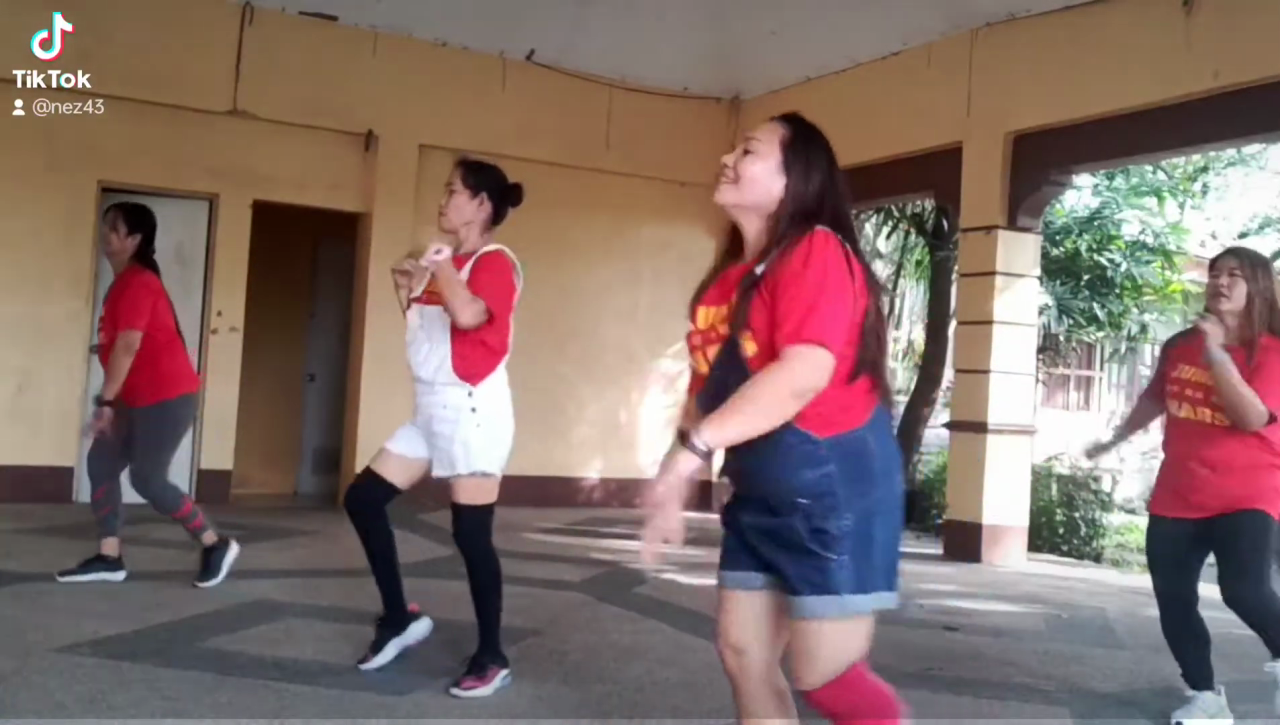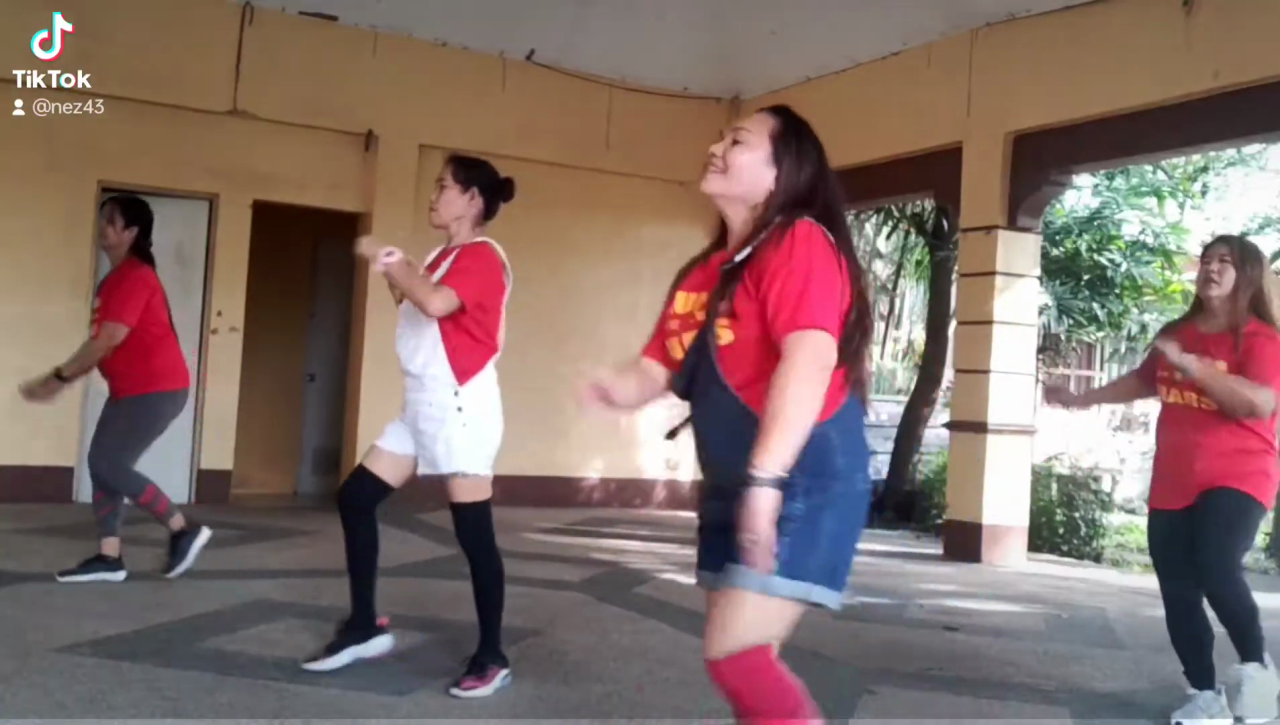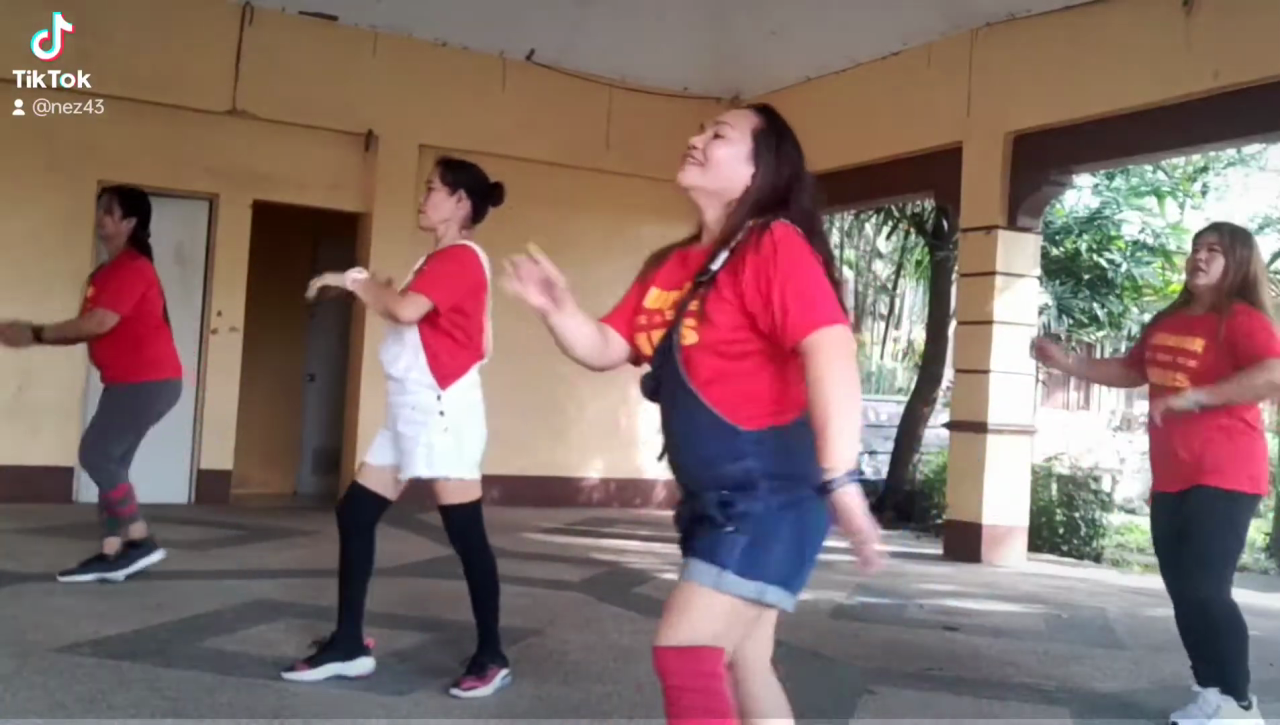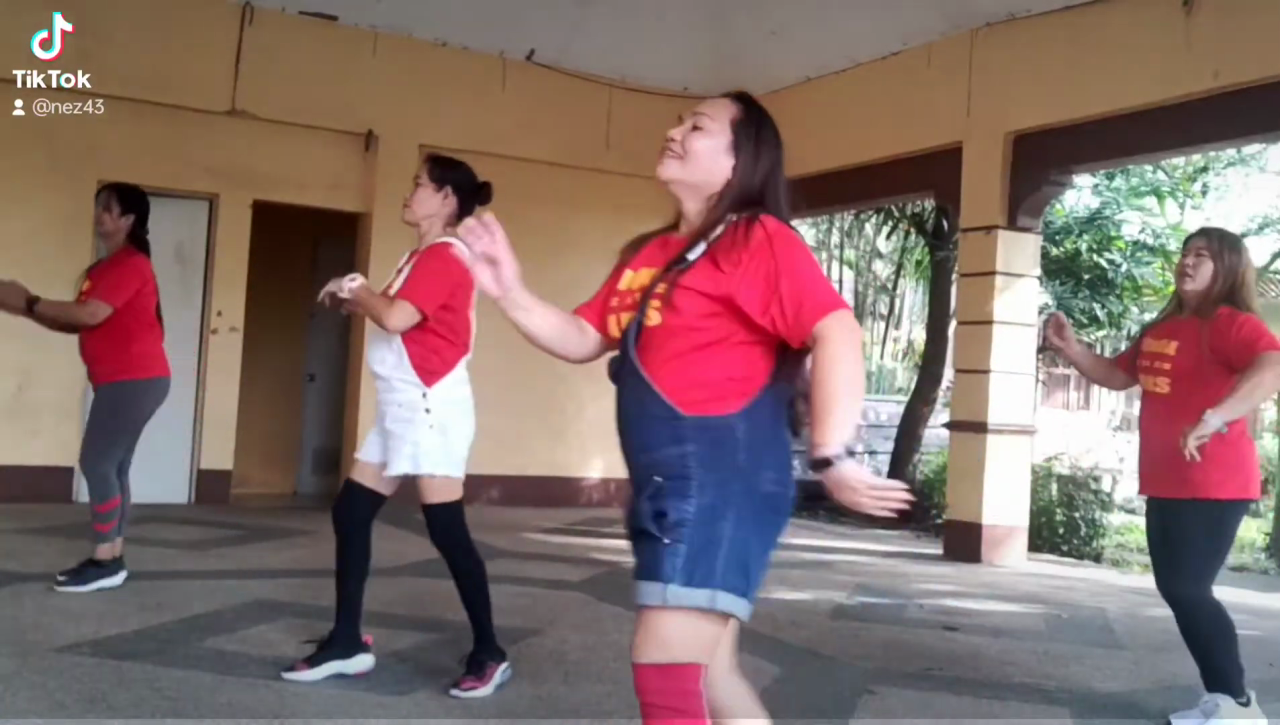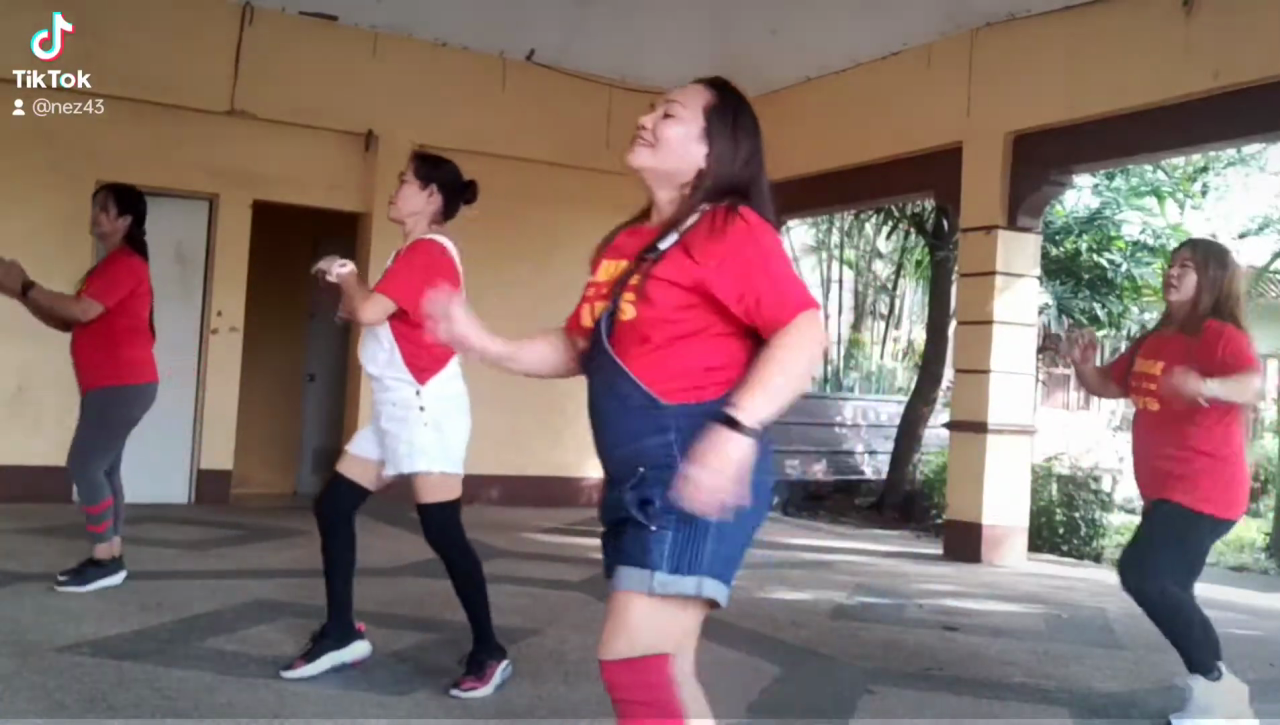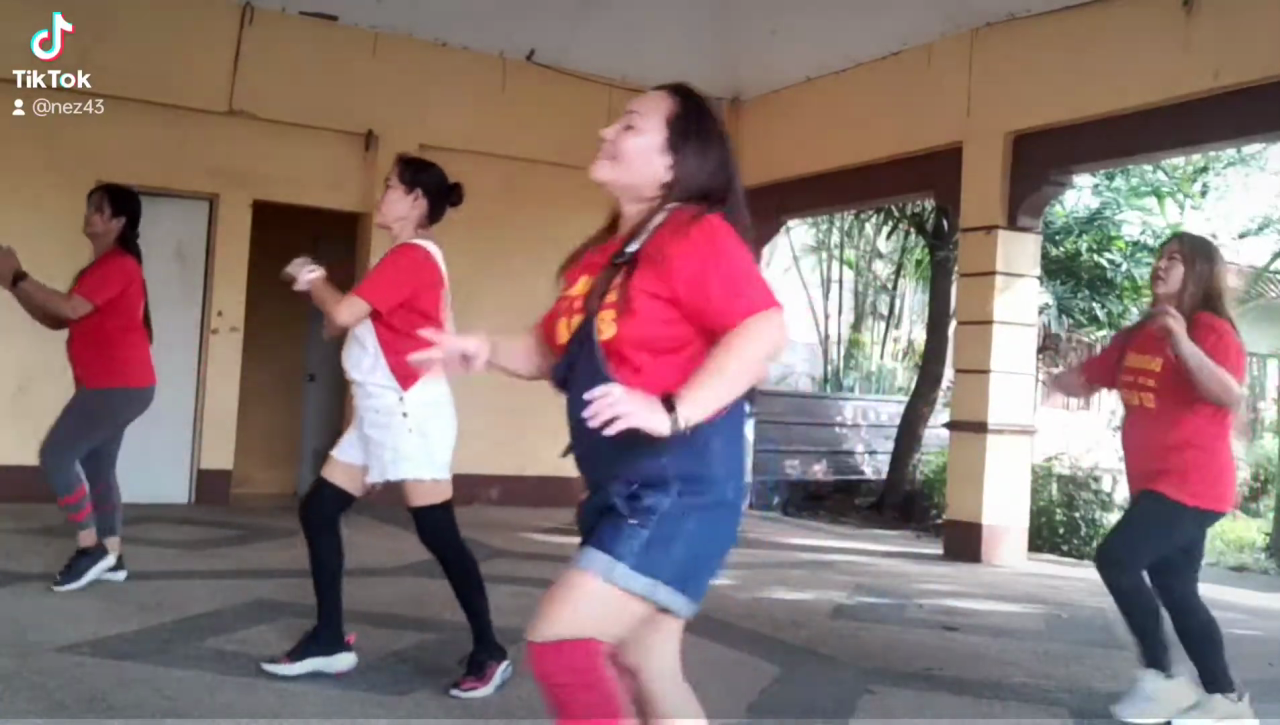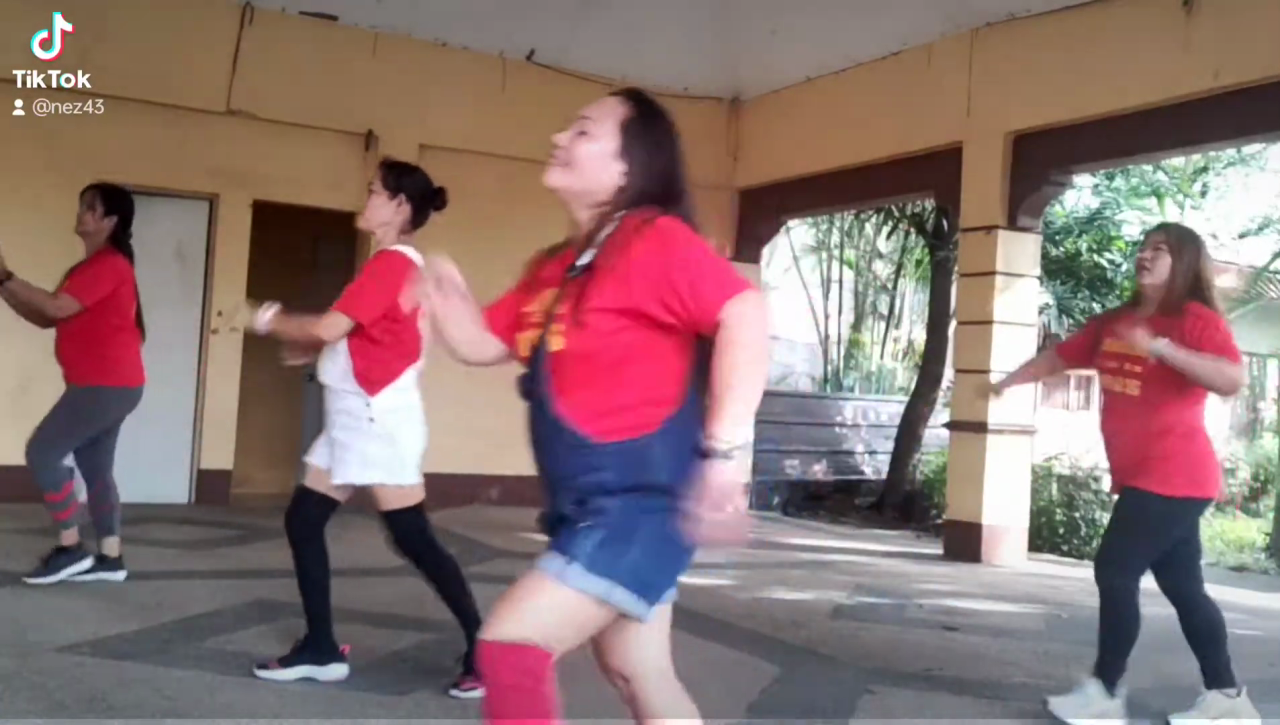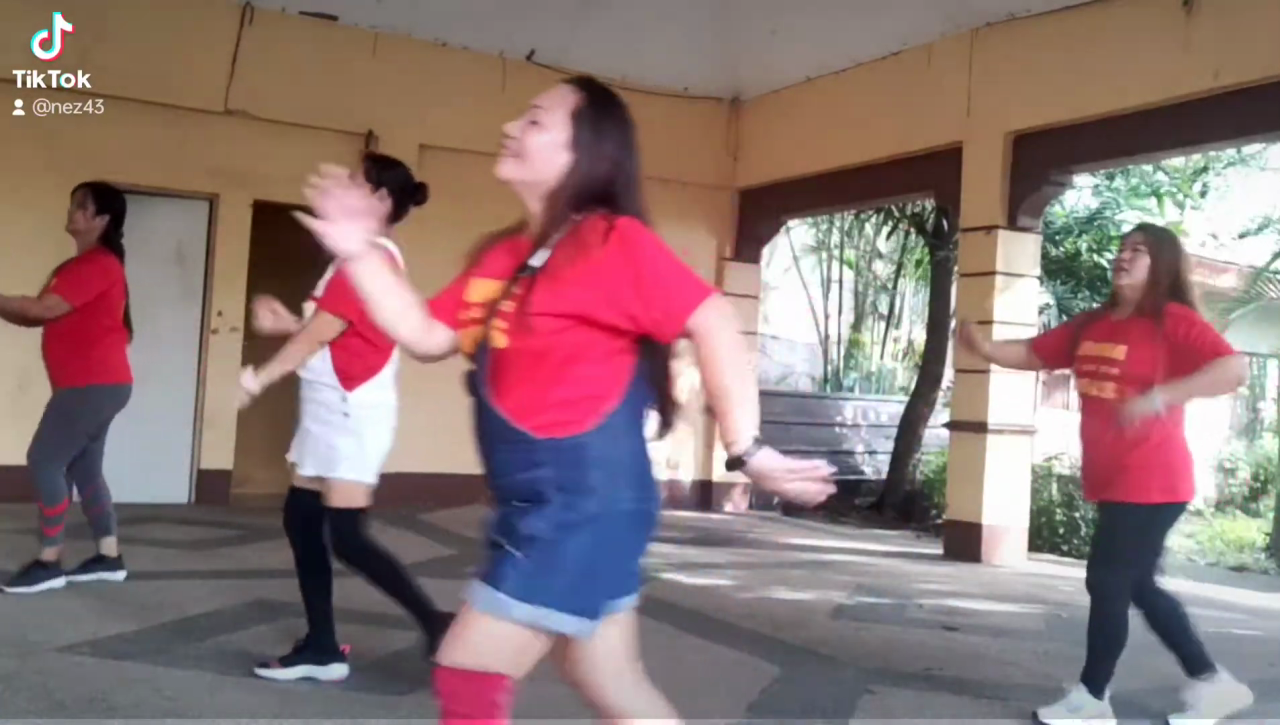
dt=0.1s
person 1, frame 1
left shoulder: (817, 252)
right shoulder: (723, 281)
left elbow: (804, 374)
right elbow: (707, 385)
left wrist: (693, 449)
right wrist: (674, 492)
left hip: (839, 495)
right hip: (762, 500)
right knee: (741, 653)
person 1, frame 2
left shoulder: (802, 243)
right shoulder: (701, 272)
left elbow: (810, 361)
right elbow: (657, 368)
left wrist: (767, 480)
right wrist: (618, 387)
left hip: (805, 488)
right hip: (734, 492)
left knee: (735, 655)
right knee: (739, 655)
person 1, frame 3
left shoulder: (776, 246)
right shoulder: (674, 265)
left elbow: (831, 352)
right elbow: (605, 346)
left wrist: (837, 479)
right wrist: (554, 308)
left hip: (772, 488)
right hip: (717, 493)
left knee: (684, 654)
right knee: (738, 664)
person 1, frame 4
left shoulder: (760, 241)
right shoulder: (649, 253)
left elbow: (839, 336)
right elbow: (581, 338)
left wrist: (832, 457)
right wrist: (507, 290)
left hip: (725, 488)
right hip: (677, 491)
left knee: (665, 671)
right knee: (703, 670)
person 1, frame 5
left shoulder: (731, 230)
right shoulder: (629, 241)
left elbow: (806, 332)
right elbow: (573, 349)
left wrist: (736, 430)
right wrist: (483, 341)
left hip: (697, 487)
right hip: (641, 488)
left knee: (631, 661)
right knee: (659, 667)
person 1, frame 6
left shoulder: (697, 234)
right shoulder: (600, 255)
left elbow: (763, 331)
right elbow: (546, 351)
left wrist: (671, 414)
right wrist: (480, 351)
left hip: (680, 490)
right hip: (624, 493)
left knee: (559, 648)
right knee: (651, 672)
person 1, frame 7
left shoulder: (650, 241)
right shoulder: (563, 262)
left elbow: (745, 322)
right elbow: (484, 343)
left wrist: (723, 453)
right wrist: (443, 304)
left hip: (638, 499)
right hip: (599, 504)
left knee: (509, 651)
person 1, frame 8
left shoulder: (609, 243)
right shoulder: (505, 253)
left elbow: (714, 326)
right elbow: (428, 334)
left wrist: (749, 452)
right wrist: (359, 253)
left hip: (579, 506)
right hip: (548, 507)
person 2, frame 1
left shoulder: (494, 262)
right shoulder: (448, 261)
left elbow: (467, 316)
right elbow: (426, 322)
left wrist: (438, 264)
right wrist: (410, 285)
left hip: (473, 410)
right hip: (431, 411)
left knee: (470, 533)
right knee: (363, 499)
left ankle: (491, 656)
right ankle: (399, 616)
person 2, frame 2
left shoulder: (482, 256)
right shoulder: (441, 257)
left elbow: (437, 302)
right elbow: (421, 306)
left wrist: (392, 262)
right wrist: (396, 269)
left hip: (462, 406)
right hip: (420, 407)
left knee: (473, 532)
right knee: (355, 497)
left ankle: (491, 657)
right ankle: (363, 626)
person 2, frame 3
left shoulder: (460, 258)
right shoulder: (438, 259)
left elbow: (406, 309)
right elbow: (398, 308)
left wrist: (351, 283)
right wrist: (369, 287)
left hip: (444, 410)
right hip: (407, 411)
left knee: (465, 533)
right knee: (354, 516)
left ankle: (491, 656)
right ankle: (348, 644)
person 2, frame 4
left shoulder: (444, 256)
right shoulder: (420, 257)
left elbow: (399, 318)
right elbow: (392, 313)
left wrist: (353, 293)
right wrist: (361, 296)
left hip: (431, 408)
right hip: (397, 408)
left knee: (447, 531)
right knee: (350, 512)
left ankle: (489, 653)
right ankle: (347, 642)
person 2, frame 5
left shoulder: (427, 251)
right shoulder: (417, 254)
left elbow: (368, 309)
right elbow: (383, 316)
left wrist: (344, 279)
right wrist: (349, 282)
left hip: (426, 406)
right hip: (393, 407)
left knee: (443, 532)
right knee: (333, 505)
left ankle: (488, 652)
right ankle: (341, 631)
person 2, frame 6
left shoulder: (412, 257)
right shoulder: (404, 259)
left elbow: (344, 311)
left wrist: (311, 281)
right wrist: (322, 284)
left hip: (411, 411)
right hip: (377, 412)
left knee: (437, 534)
right knee: (317, 510)
left ankle: (488, 651)
right ankle: (329, 639)
person 2, frame 7
left shoulder: (391, 264)
right shoulder: (387, 265)
left elbow: (330, 328)
left wrist: (274, 321)
right wrist: (306, 344)
left hip: (380, 417)
right hip: (352, 415)
left knee: (413, 539)
right knee: (302, 519)
left ankle: (480, 647)
right ankle: (321, 646)
person 2, frame 8
left shoulder: (370, 258)
left elbow: (323, 329)
left wrist: (263, 376)
right wrist: (282, 322)
left hip: (355, 410)
right hip: (328, 407)
left knee: (346, 539)
right knee: (301, 520)
left ankle: (439, 629)
right ankle: (322, 647)
person 3, frame 1
right shoulder: (1180, 345)
right elbow: (1154, 398)
left wrist: (1218, 358)
right wrist: (1114, 439)
right hip: (1176, 498)
right knee: (1174, 603)
person 3, frame 2
right shoulder: (1174, 335)
right elbow: (1141, 382)
left wrist: (1191, 364)
right wrist: (1081, 398)
left hip: (1234, 483)
right hip: (1172, 488)
left knee: (1217, 574)
right knee: (1179, 598)
person 3, frame 3
right shoulder: (1168, 321)
right elbow: (1126, 372)
left wrist: (1192, 398)
right wrist: (1064, 360)
left hip: (1224, 475)
right hip: (1172, 478)
left knee: (1206, 585)
right knee: (1184, 588)
person 3, frame 4
left shoulder: (1233, 323)
right shoulder: (1161, 326)
right elbow: (1118, 374)
left wrist: (1214, 416)
right wrist: (1071, 349)
left hip: (1213, 484)
right hip: (1167, 484)
left knee: (1187, 588)
right knee: (1177, 590)
person 3, frame 5
left shoulder: (1218, 336)
right shoulder: (1152, 340)
left elbow: (1253, 386)
right elbow: (1109, 385)
left wrist: (1206, 386)
right wrist: (1084, 363)
left hip: (1203, 491)
right hip: (1167, 489)
left knee: (1140, 572)
right knee: (1168, 590)
left ankle: (1213, 677)
person 3, frame 6
left shoulder: (1210, 330)
right shoulder: (1134, 336)
left elbow: (1230, 395)
right elbow: (1090, 377)
left wrist: (1181, 343)
right wrist: (1066, 379)
left hip: (1191, 484)
right hip: (1158, 484)
left knee: (1115, 559)
right knee: (1177, 593)
left ankle: (1160, 676)
person 3, frame 7
left shoulder: (1195, 319)
right shoulder: (1112, 323)
left elbow: (1233, 378)
right elbow: (1057, 358)
left wrist: (1160, 347)
right wrist: (1013, 378)
left hip: (1173, 476)
right hip: (1140, 477)
left knee: (1114, 571)
right knee: (1181, 585)
person 3, frame 8
left shoulder: (1175, 322)
right shoulder: (1090, 325)
left elbow: (1234, 370)
right elbow: (1031, 354)
left wrist: (1159, 397)
right wrist: (983, 347)
left hip: (1149, 484)
right hip: (1112, 482)
left knee: (1108, 582)
right knee: (1137, 587)
right ankle: (1211, 682)
person 4, frame 1
left shoulder: (136, 284)
right shoulder: (123, 284)
left elbow: (126, 347)
left wrist: (105, 403)
right wrist: (110, 402)
left hip: (165, 397)
right hip: (137, 398)
left knee: (148, 480)
right knee: (99, 464)
left ankle: (215, 545)
right ankle: (108, 557)
person 4, frame 2
left shoulder: (137, 277)
right shoulder: (117, 279)
left elbow: (111, 338)
right elbow: (104, 340)
left wrist: (59, 376)
right wrist: (63, 377)
left hip: (158, 391)
right hip: (130, 390)
left knee: (109, 465)
right knee: (101, 466)
left ankle: (183, 529)
right ankle: (109, 557)
person 4, frame 3
left shoulder: (134, 267)
right shoulder: (109, 270)
left elbow: (100, 324)
right elbow: (89, 327)
left wrist: (35, 334)
right wrist: (36, 332)
left hip: (149, 381)
right hip: (129, 382)
left knee: (95, 453)
right knee: (108, 460)
left ankle: (140, 540)
right ankle: (112, 553)
person 4, frame 4
left shoulder: (131, 264)
right shoulder: (104, 267)
left elbow: (90, 314)
right elbow: (77, 321)
left hip: (135, 382)
right hip: (117, 382)
left knee: (96, 464)
right knee: (111, 468)
left ankle: (106, 560)
right ankle: (109, 557)
person 4, frame 5
left shoulder: (126, 265)
right shoulder: (107, 268)
left elbow: (80, 310)
right elbow: (65, 320)
left hip: (121, 385)
right hip: (109, 385)
left knee: (86, 467)
right knee: (102, 468)
left ankle: (105, 561)
right ankle: (109, 558)
person 4, frame 6
left shoulder: (118, 265)
right shoulder: (101, 268)
left elbow: (69, 307)
right elbow: (57, 319)
left hip: (119, 387)
right hip: (107, 387)
left knee: (54, 457)
right knee: (98, 467)
left ankle: (90, 547)
right ankle: (110, 555)
person 4, frame 7
left shoulder: (110, 265)
right shoulder: (89, 267)
left elbow: (57, 308)
right elbow: (45, 317)
left hip: (107, 384)
right hip: (101, 384)
left knee: (41, 451)
right knee: (95, 467)
left ankle: (69, 547)
right ankle: (110, 557)
person 4, frame 8
left shoulder: (100, 264)
right shoulder: (75, 266)
left elbow: (44, 308)
left hip: (95, 385)
right hip: (86, 385)
left knee: (44, 463)
right knee: (83, 469)
left ankle: (49, 563)
right ankle: (109, 557)
